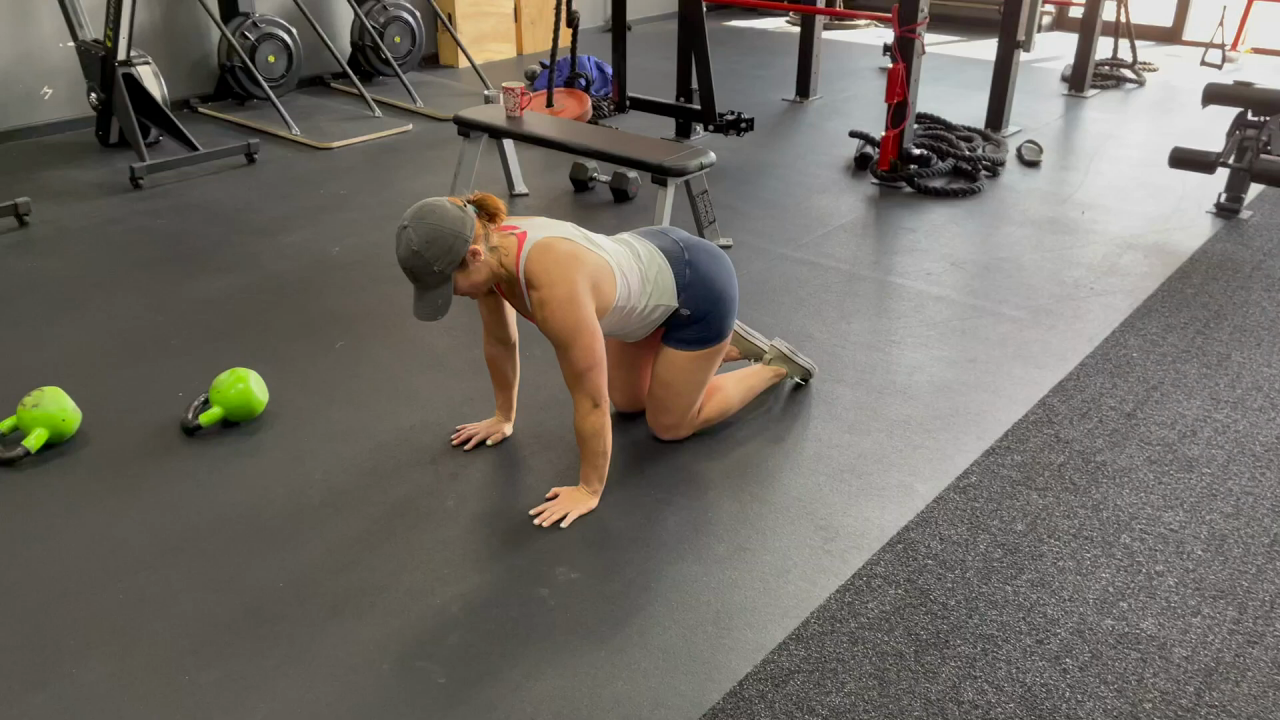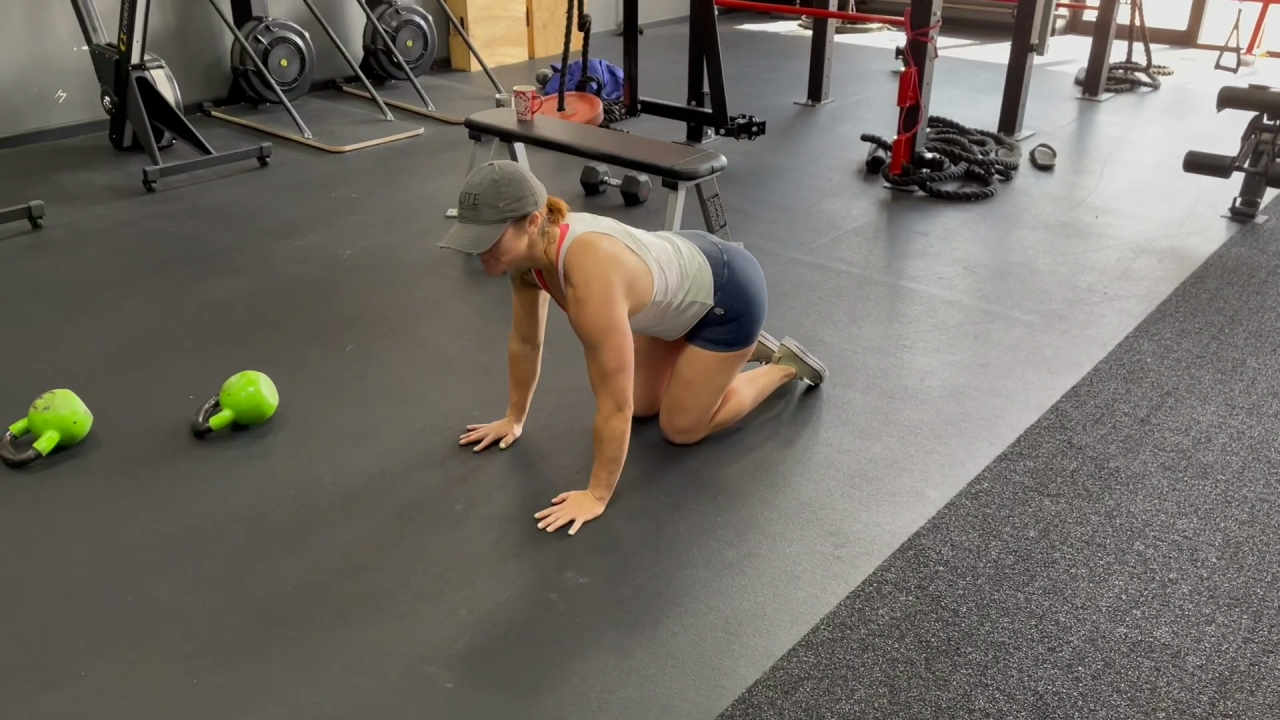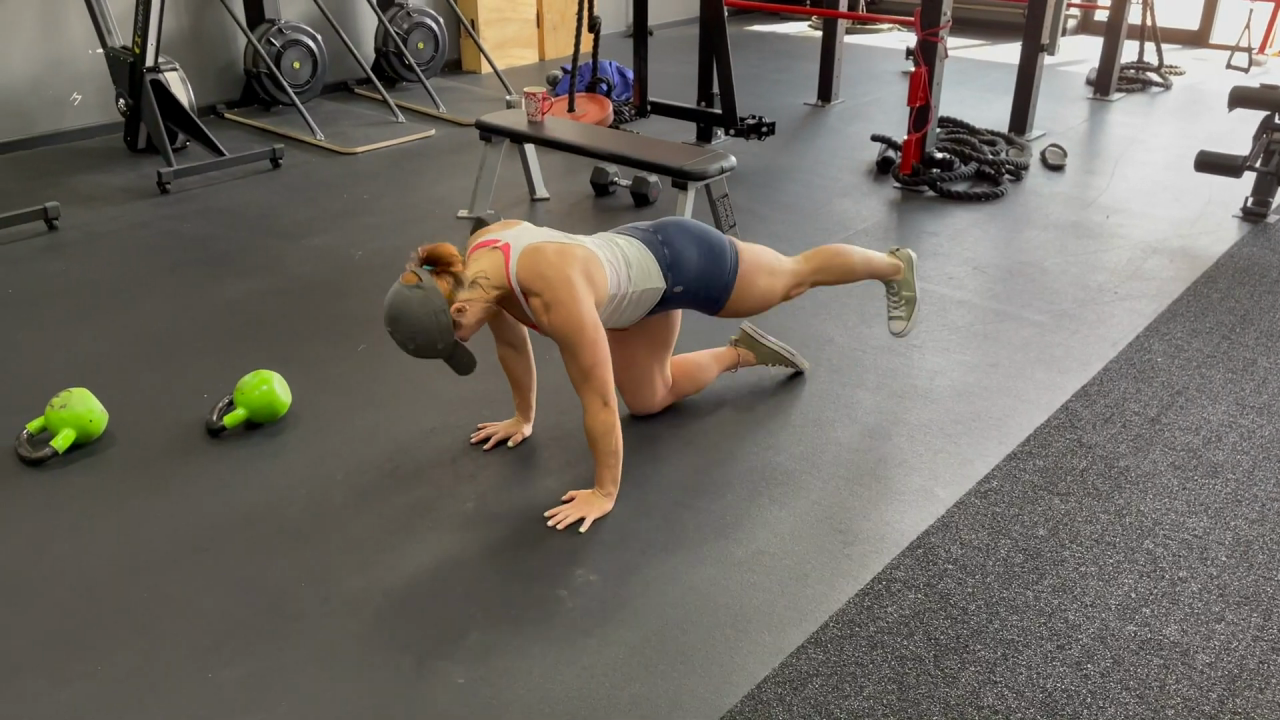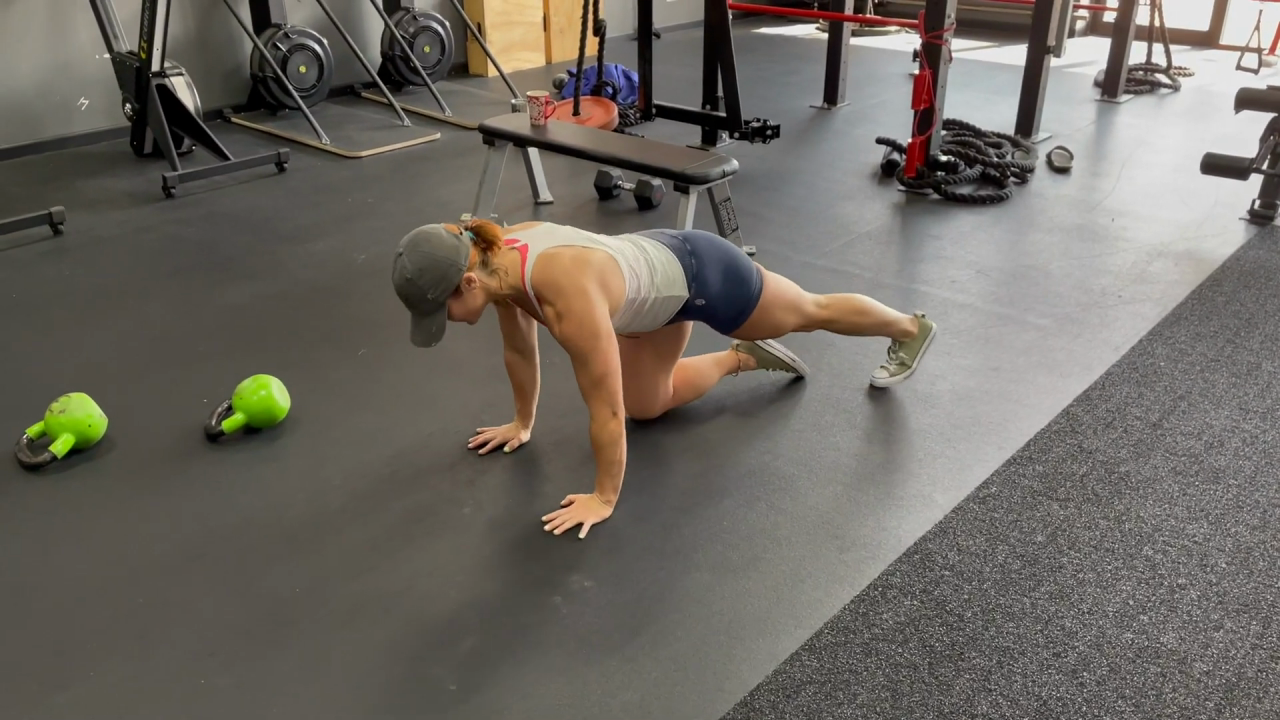
dt=1s
person 1, frame 1
left shoulder: (554, 287)
right shoulder: (490, 246)
left elbow: (591, 401)
right elbow: (499, 342)
left wrist: (589, 490)
right wrist: (504, 417)
left hip: (698, 287)
right hip: (652, 258)
left knee: (669, 425)
right knee: (627, 401)
left ankle: (775, 365)
right ankle: (727, 345)
person 1, frame 2
left shoulder: (591, 280)
right shoulder: (526, 248)
left elbow: (614, 405)
right elbow: (525, 340)
left wrist: (596, 496)
right wrist: (514, 418)
left hip: (729, 293)
right hip: (685, 268)
left knee: (681, 428)
right knee: (643, 405)
left ankle: (785, 366)
right ankle: (749, 348)
person 1, frame 3
left shoulder: (554, 295)
right shoulder: (475, 267)
left elbow: (599, 401)
right elbow: (511, 342)
left wrist: (604, 493)
right wrist: (523, 417)
left hip: (683, 263)
right hip: (638, 261)
left knee: (796, 278)
right knee: (647, 400)
left ankle: (893, 267)
right ankle: (741, 353)
person 1, frame 4
left shoulder: (566, 294)
right shoulder: (497, 258)
left elbow: (606, 408)
right elbow: (519, 347)
left wrist: (604, 498)
right wrist: (522, 422)
left hip: (702, 275)
right hip: (656, 266)
left knee: (811, 312)
right knee: (648, 405)
left ankle: (911, 329)
right ankle: (743, 357)
